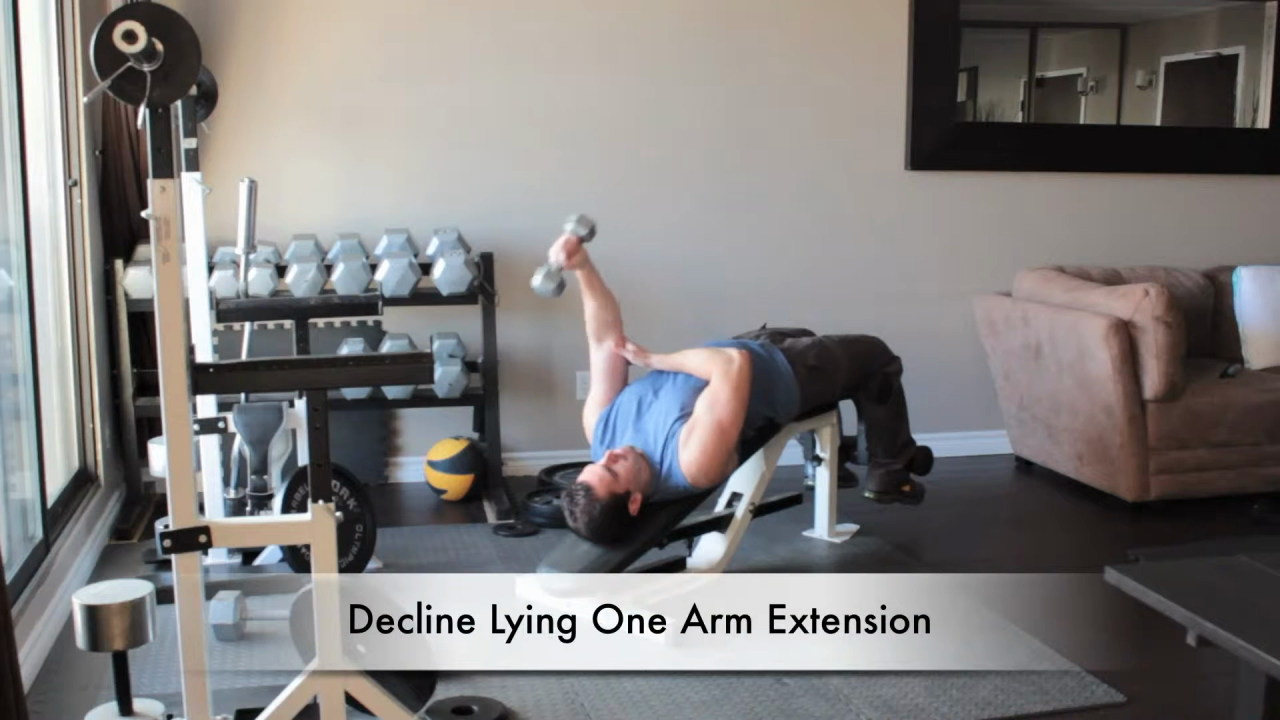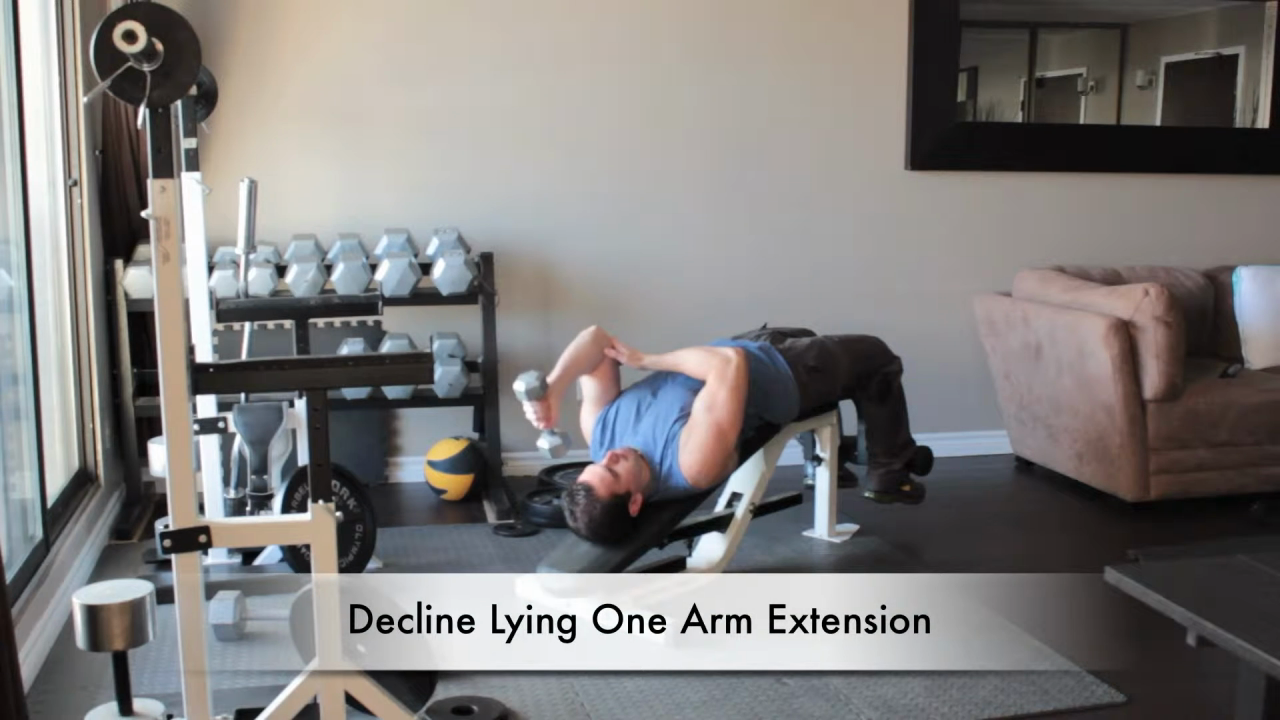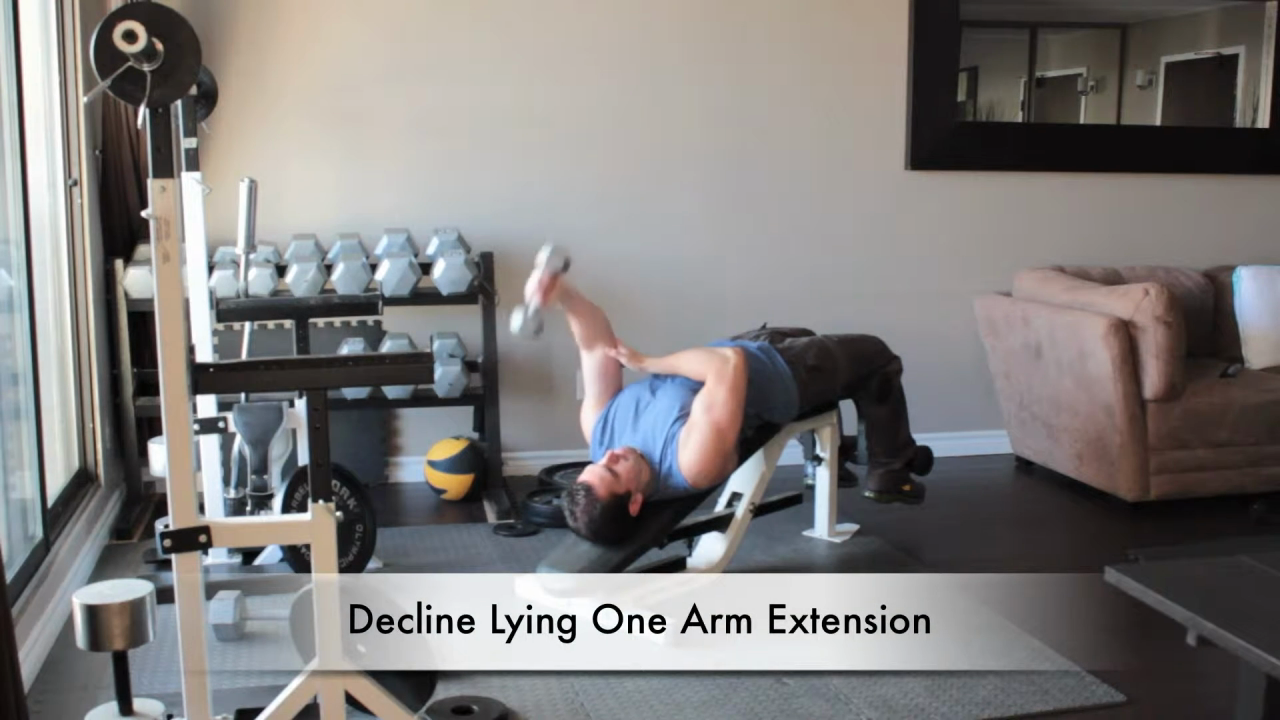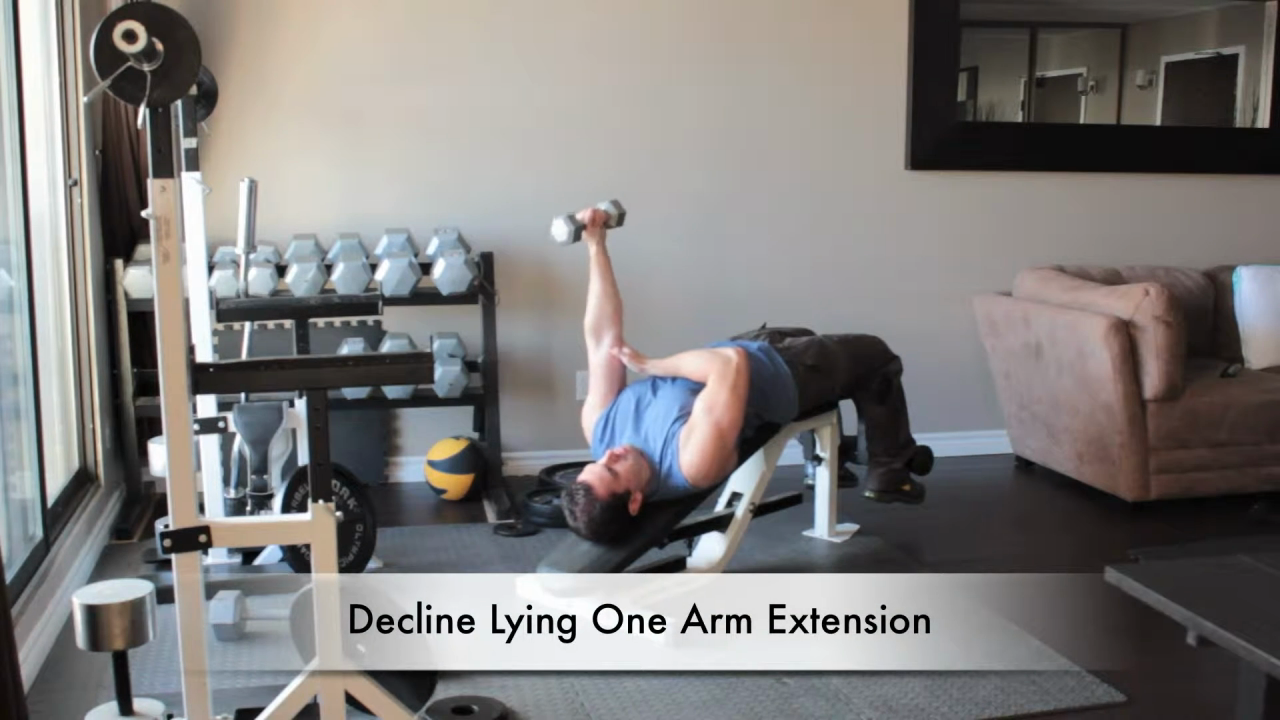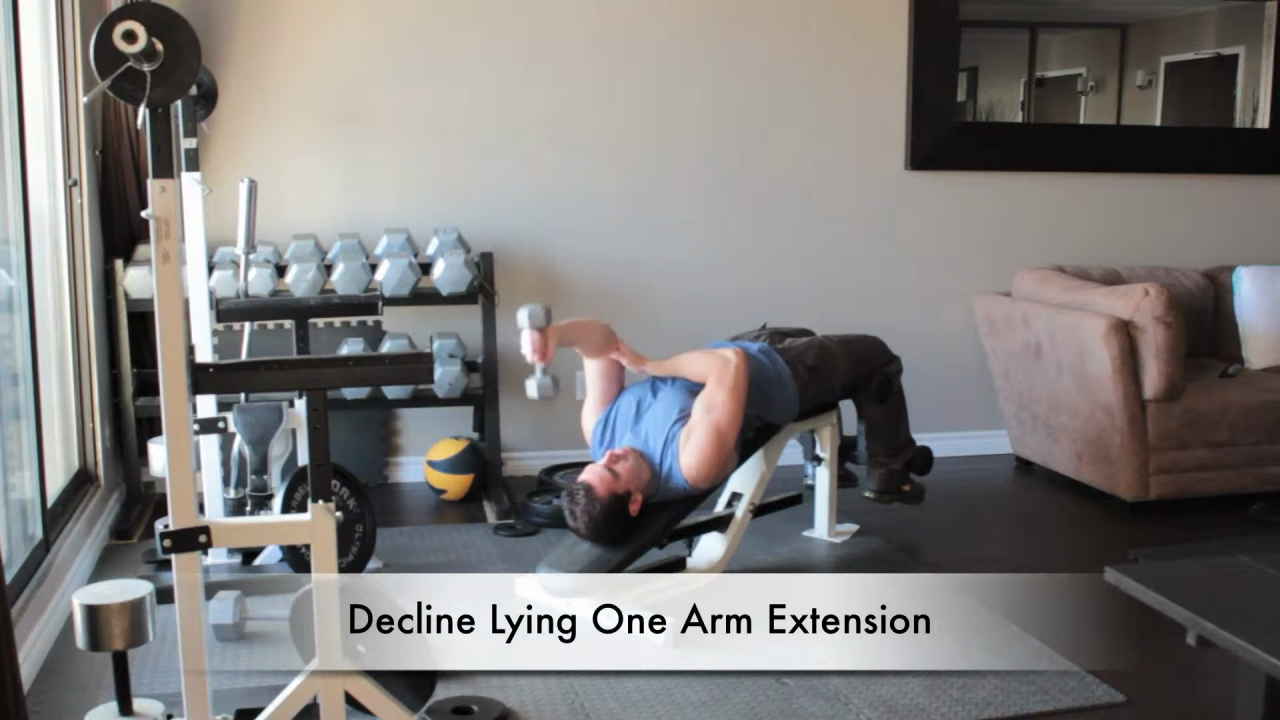
dt=1s
person 1, frame 1
left shoulder: (599, 427)
right shoulder: (693, 463)
left elbow: (605, 338)
right elbow: (734, 364)
left wrist: (582, 265)
right wrist: (653, 358)
left knee: (805, 339)
right knee: (877, 356)
right ankle: (890, 475)
person 1, frame 2
left shoulder: (598, 429)
right shoulder: (693, 466)
left elbow: (595, 337)
right elbow: (730, 363)
left wrist: (550, 389)
right wrist: (645, 360)
left knee: (805, 339)
right knee: (877, 358)
right ankle: (889, 474)
person 1, frame 3
left shoulder: (598, 429)
right shoulder: (690, 467)
left elbow: (598, 342)
right elbow: (729, 367)
left wrist: (557, 293)
right wrist: (646, 361)
left knee: (807, 339)
right knee: (875, 355)
right ankle: (890, 473)
person 1, frame 4
left shoulder: (598, 426)
right shoulder: (692, 464)
left elbow: (604, 339)
right elbow: (732, 363)
left wrist: (596, 244)
right wrist: (652, 364)
left knee: (803, 337)
right knee: (876, 356)
right ankle: (890, 471)
person 1, frame 5
left shoulder: (599, 429)
right shoulder: (692, 467)
left elbow: (601, 339)
right elbow: (730, 365)
left wrist: (551, 335)
right wrist: (648, 365)
left knee: (806, 339)
right knee: (876, 357)
right ankle: (890, 472)
